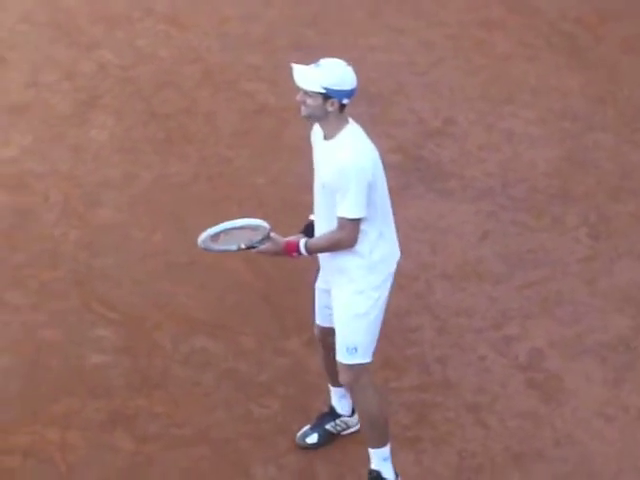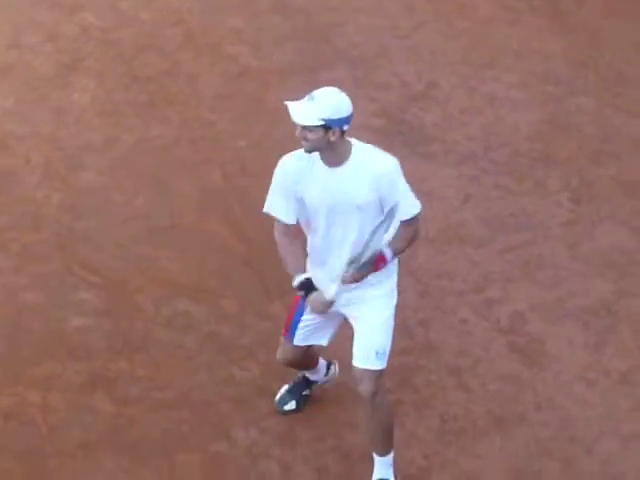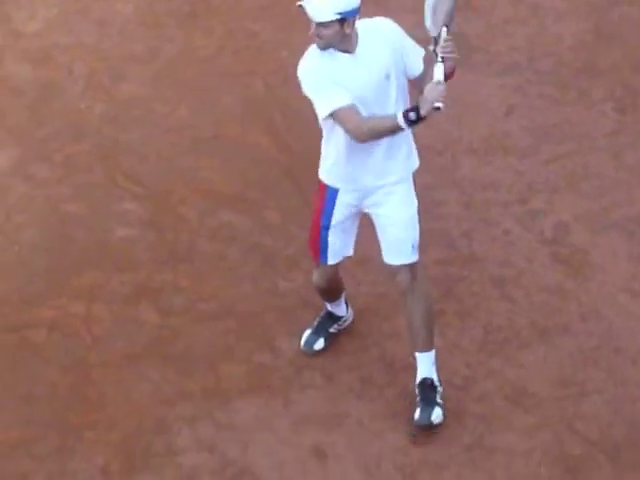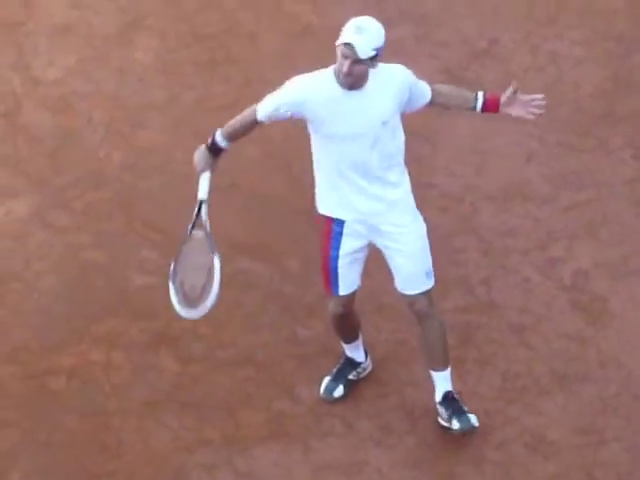
dt=0.4s
person 1, frame 1
left shoulder: (352, 158)
right shoulder: (321, 133)
left elbow: (347, 236)
left wrist: (290, 247)
right wrist: (309, 229)
left hip: (361, 273)
right hip: (333, 264)
left knee: (354, 375)
right knee: (326, 337)
right ankle: (342, 414)
person 1, frame 2
left shoulder: (382, 167)
right shoulder: (291, 169)
left elbow: (411, 226)
right elbow: (284, 229)
left wrist: (377, 261)
right wrist: (305, 285)
left hip: (372, 286)
right hip: (321, 282)
left knee: (369, 388)
right knee: (290, 354)
right ankle: (317, 371)
person 1, frame 3
right shoulder: (311, 67)
left elbow: (420, 77)
right elbow: (357, 128)
left wrist: (439, 79)
right wrist: (417, 113)
left hip: (392, 179)
right hip: (340, 182)
left knee: (408, 279)
right knee: (324, 276)
left ankle: (428, 380)
right ankle: (338, 312)
person 1, frame 4
left shoulder: (397, 80)
right shoulder: (306, 91)
left elbow: (434, 93)
right elbow: (255, 115)
left wrist: (494, 104)
right wrist: (212, 147)
left hip: (396, 208)
right hip: (343, 214)
left knee: (421, 305)
right knee: (339, 307)
left ankle: (445, 393)
right ankle: (356, 360)
